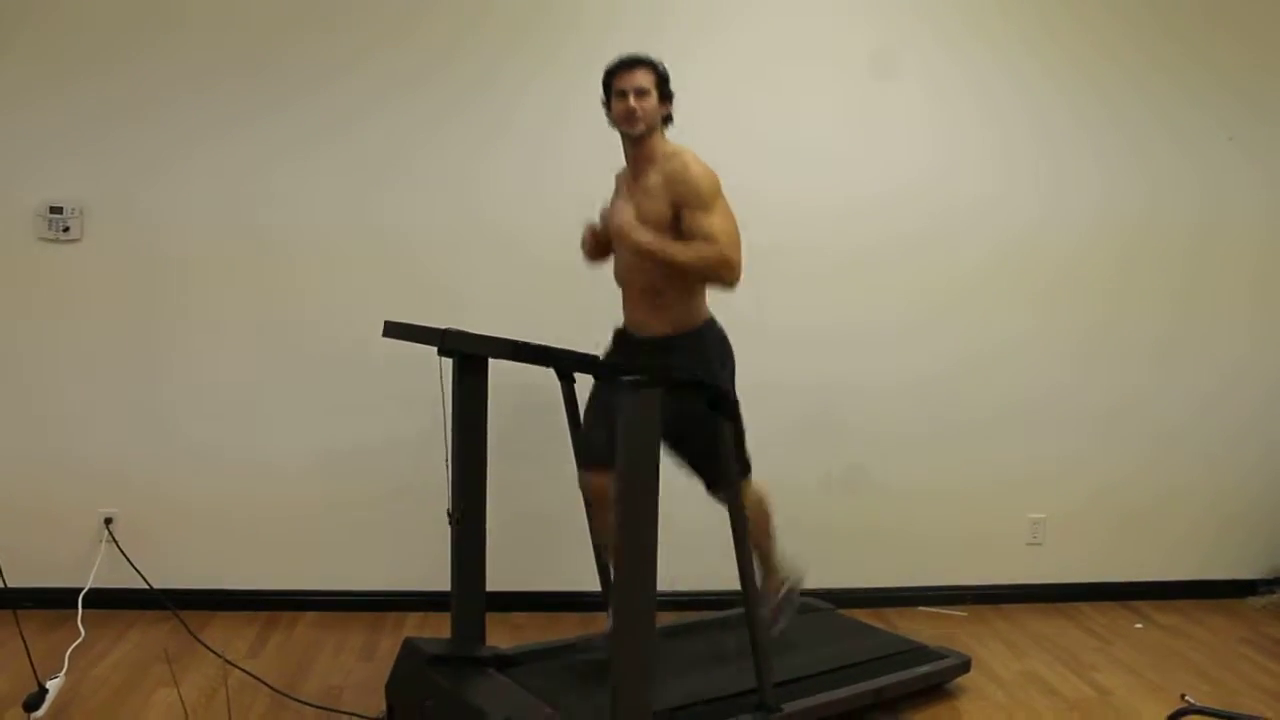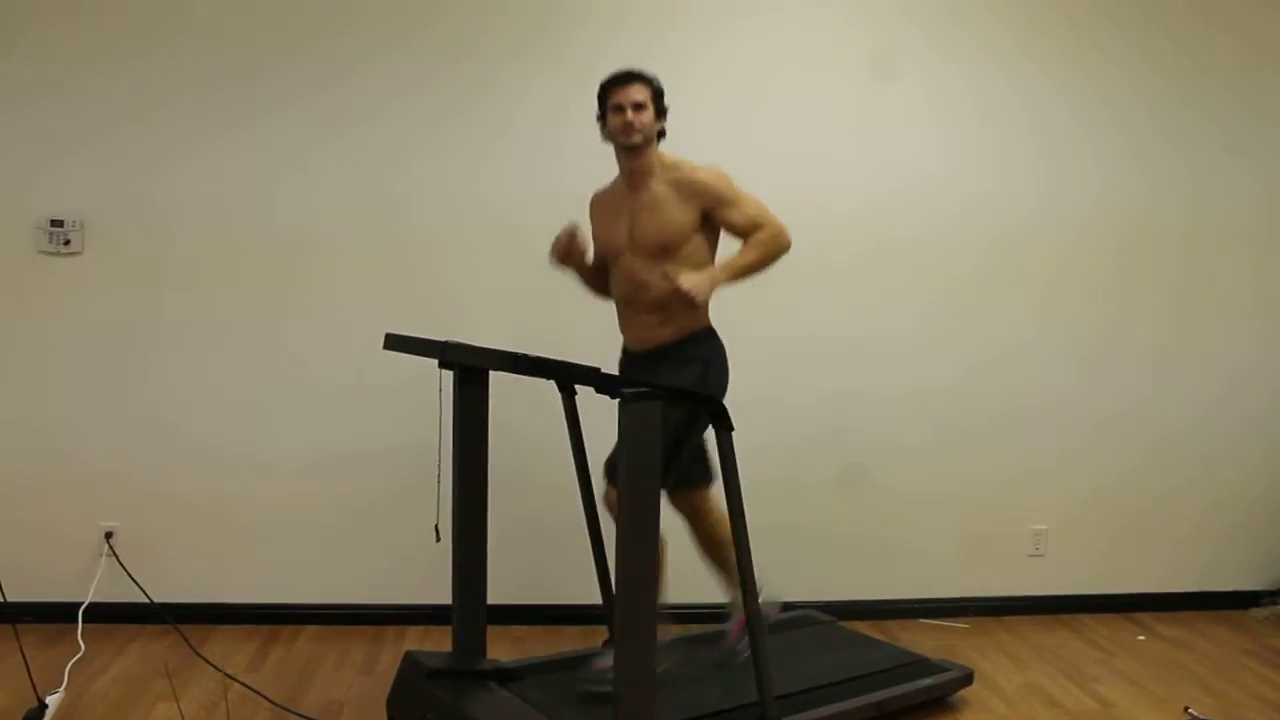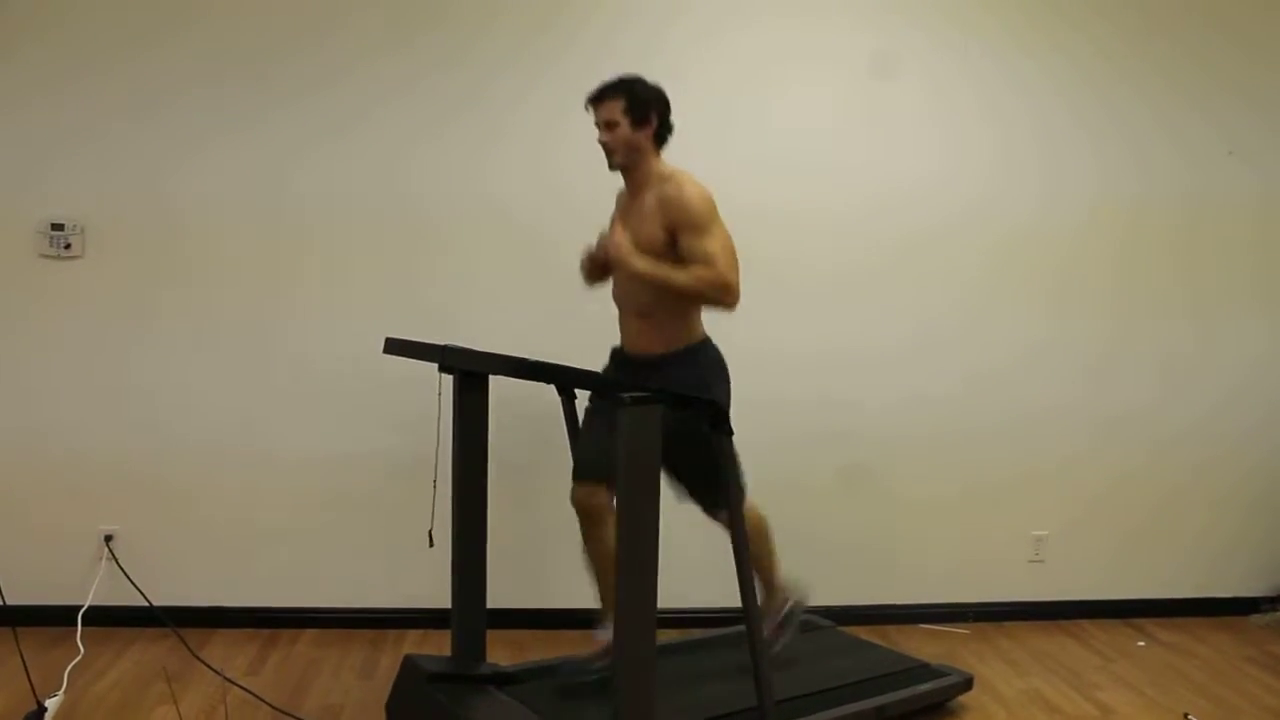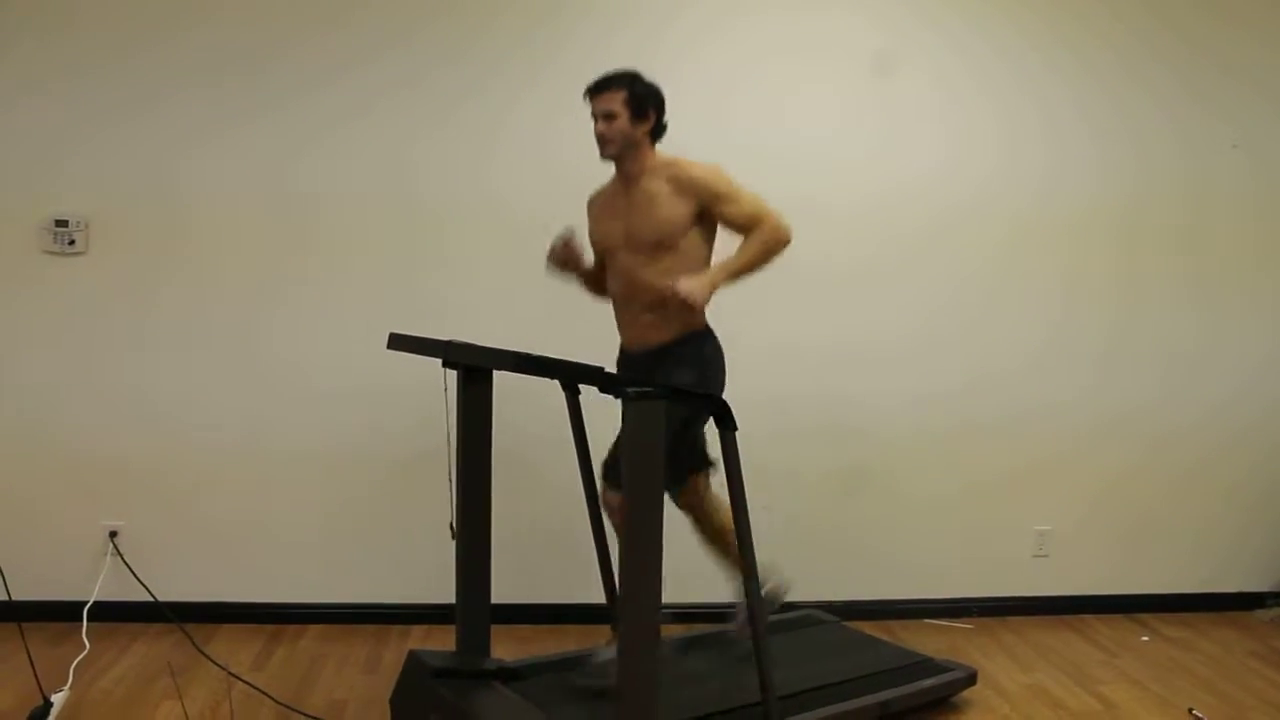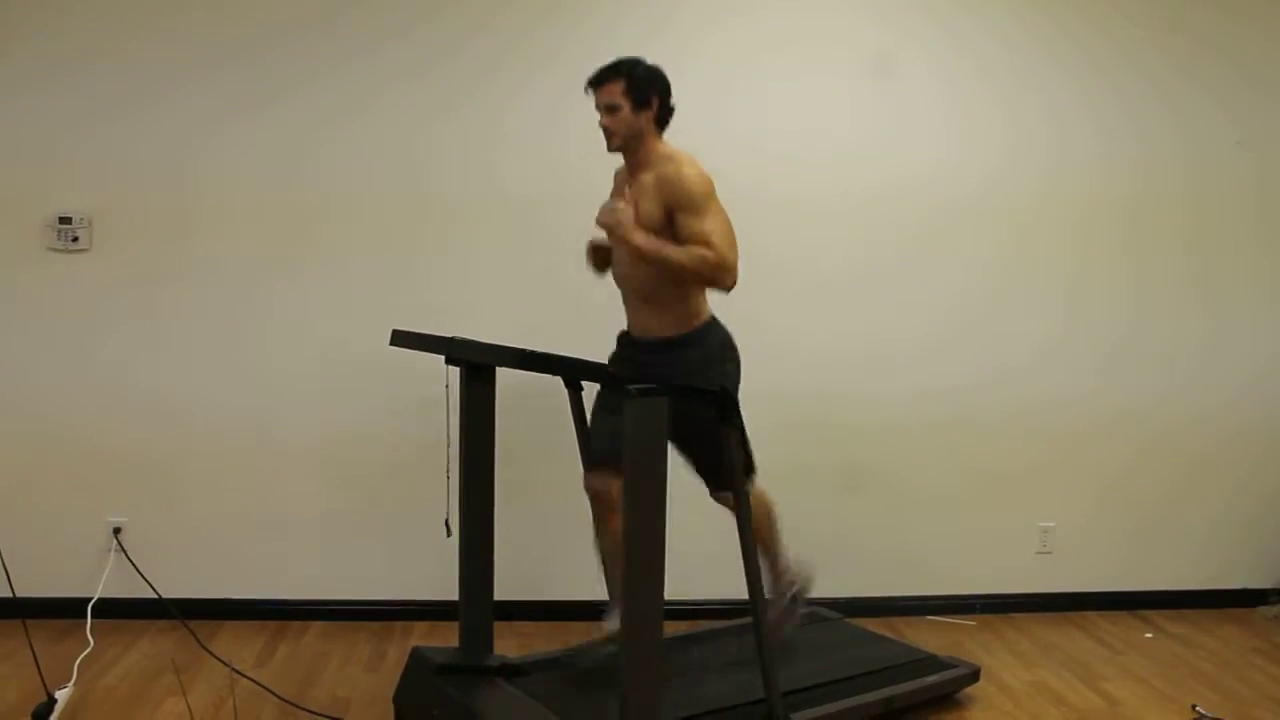
dt=0.4s
person 1, frame 1
left shoulder: (689, 174)
right shoulder: (625, 178)
left elbow: (727, 267)
left wrist: (635, 235)
right wrist: (607, 243)
left hip: (691, 351)
right hip: (630, 347)
left knee: (728, 486)
right knee: (597, 481)
left ankle: (777, 581)
person 1, frame 2
left shoulder: (695, 183)
right shoulder: (603, 202)
left elbow: (774, 235)
left wrist: (710, 276)
right wrist: (577, 261)
left hip: (692, 360)
right hip: (636, 365)
left knee: (622, 492)
right knee: (690, 498)
right ankle: (748, 605)
person 1, frame 3
left shoulder: (684, 196)
right shoulder: (627, 197)
left elbow: (725, 288)
left wrist: (633, 264)
right wrist: (608, 266)
left hip: (685, 370)
right hip: (627, 368)
left knee: (722, 505)
right knee: (588, 498)
left ankle: (779, 602)
right ankle: (616, 623)
person 1, frame 4
left shoulder: (691, 180)
right shoulder: (601, 202)
left elbow: (774, 231)
left wrist: (709, 280)
right wrist: (575, 265)
left hip: (688, 361)
right hip: (635, 363)
left knee: (619, 495)
right knee: (688, 492)
right ankle: (761, 585)
person 1, frame 5
left shoulder: (682, 177)
right shoulder: (625, 176)
left elbow: (724, 270)
left wrist: (635, 239)
right wrist: (611, 251)
left hip: (694, 354)
right hip: (635, 351)
left knee: (732, 488)
right knee: (601, 484)
left ankle: (785, 580)
right ankle: (625, 612)
